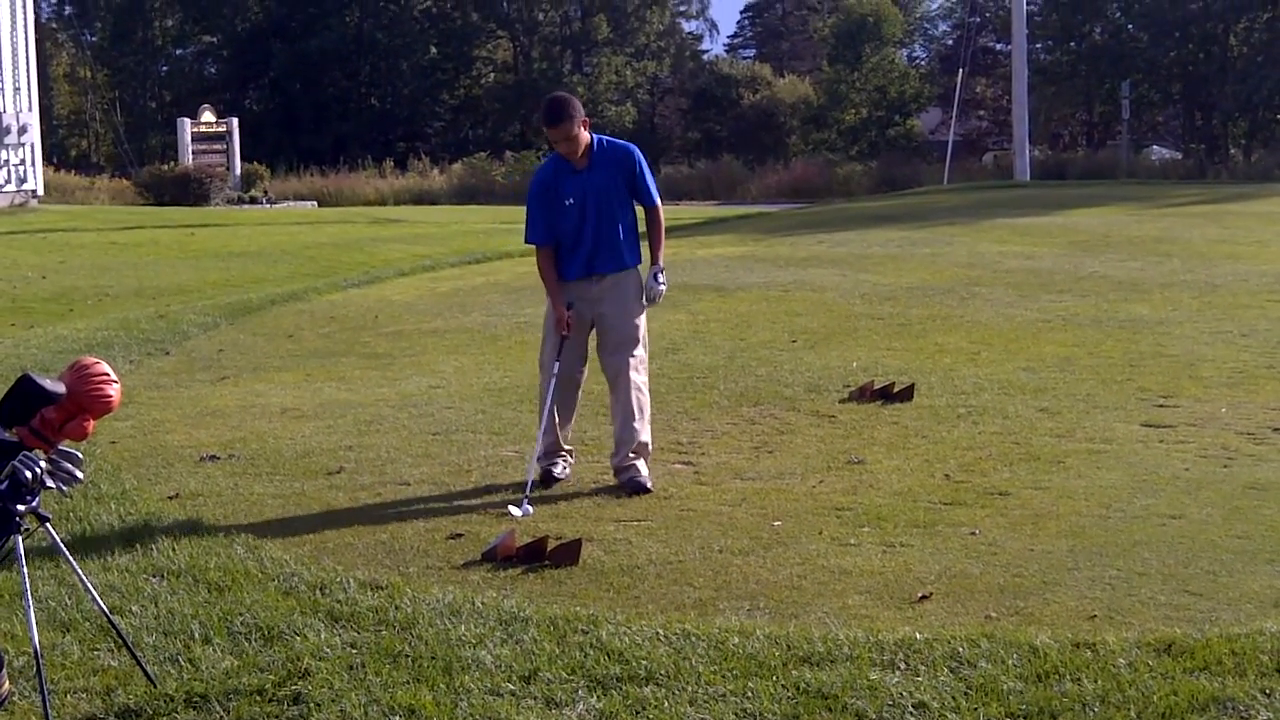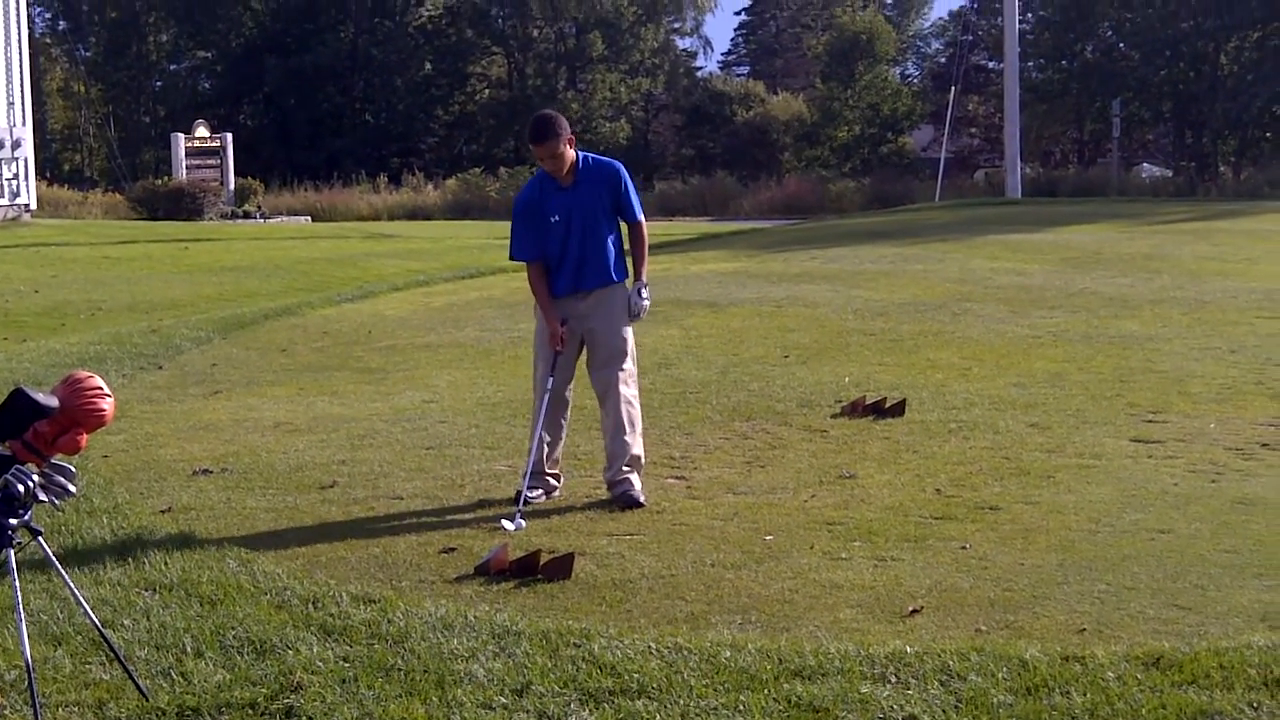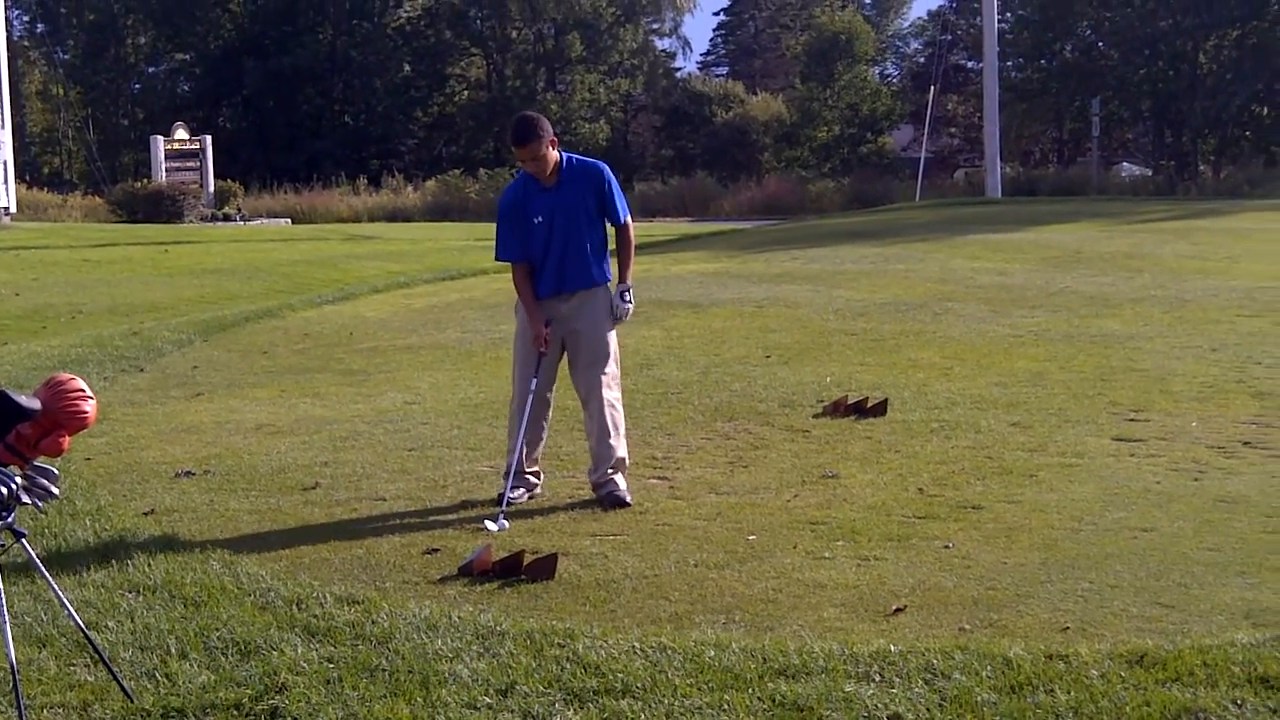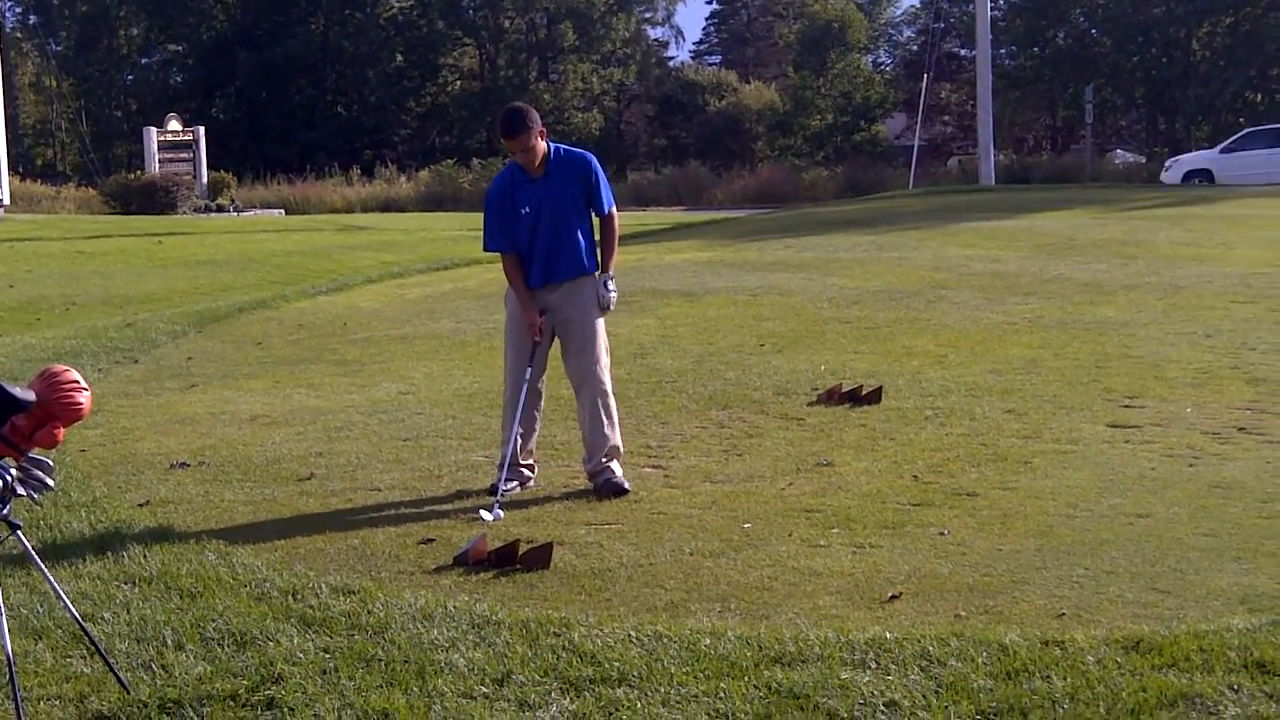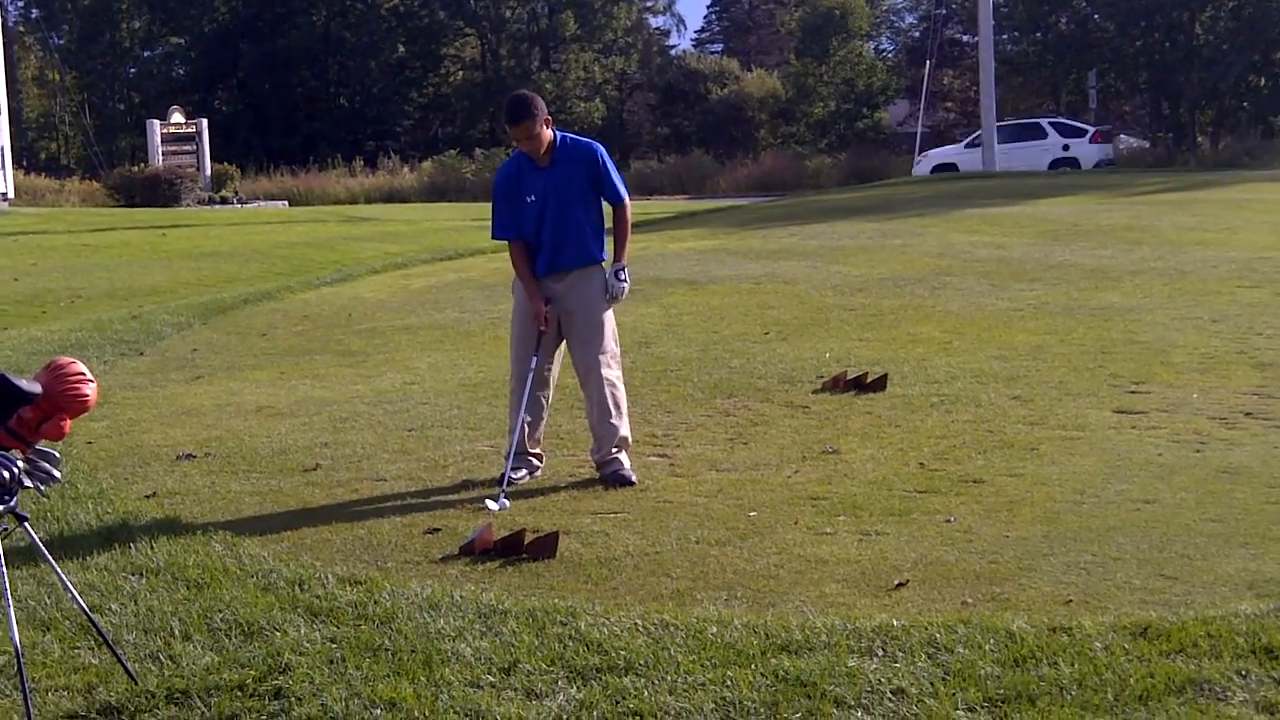
dt=0.3s
person 1, frame 1
left shoulder: (626, 157)
right shoulder: (544, 179)
left elbow: (653, 209)
right elbow: (544, 247)
left wrist: (657, 267)
right wrist: (557, 301)
left hip: (621, 279)
right hip: (569, 286)
left knee: (627, 372)
right knee: (558, 373)
left ankle: (631, 463)
right ankle: (554, 457)
person 1, frame 2
left shoulder: (610, 174)
right shoulder: (530, 197)
left elbow: (636, 224)
right elbow: (534, 264)
left wrist: (640, 282)
right wrist: (549, 316)
left hip: (608, 295)
right hip: (557, 302)
left knee: (618, 387)
right knee: (550, 390)
left ankle: (624, 476)
right ankle: (543, 475)
person 1, frame 3
left shoulder: (595, 175)
right shoulder: (514, 197)
left elbow: (623, 227)
right elbow: (518, 263)
left wrist: (624, 285)
right wrist: (534, 317)
left hip: (590, 296)
right hip: (538, 303)
left knee: (600, 389)
right knee: (528, 392)
left ankle: (609, 477)
right ankle: (523, 475)
person 1, frame 4
left shoulder: (582, 165)
right shoulder: (501, 188)
left elbow: (608, 217)
right elbow: (508, 254)
left wrist: (607, 276)
right wrist: (528, 306)
left hip: (578, 286)
right hip: (527, 293)
left knee: (593, 377)
right knee: (520, 383)
left ankle: (604, 466)
right ankle: (517, 466)
person 1, frame 5
left shoulder: (589, 154)
right shoulder: (508, 176)
left elbow: (621, 205)
right elbow: (514, 242)
left wrist: (619, 265)
right wrist: (534, 295)
left hip: (586, 276)
right hip: (533, 282)
left knee: (600, 368)
right knee: (528, 372)
left ankle: (612, 456)
right ankle: (525, 455)
